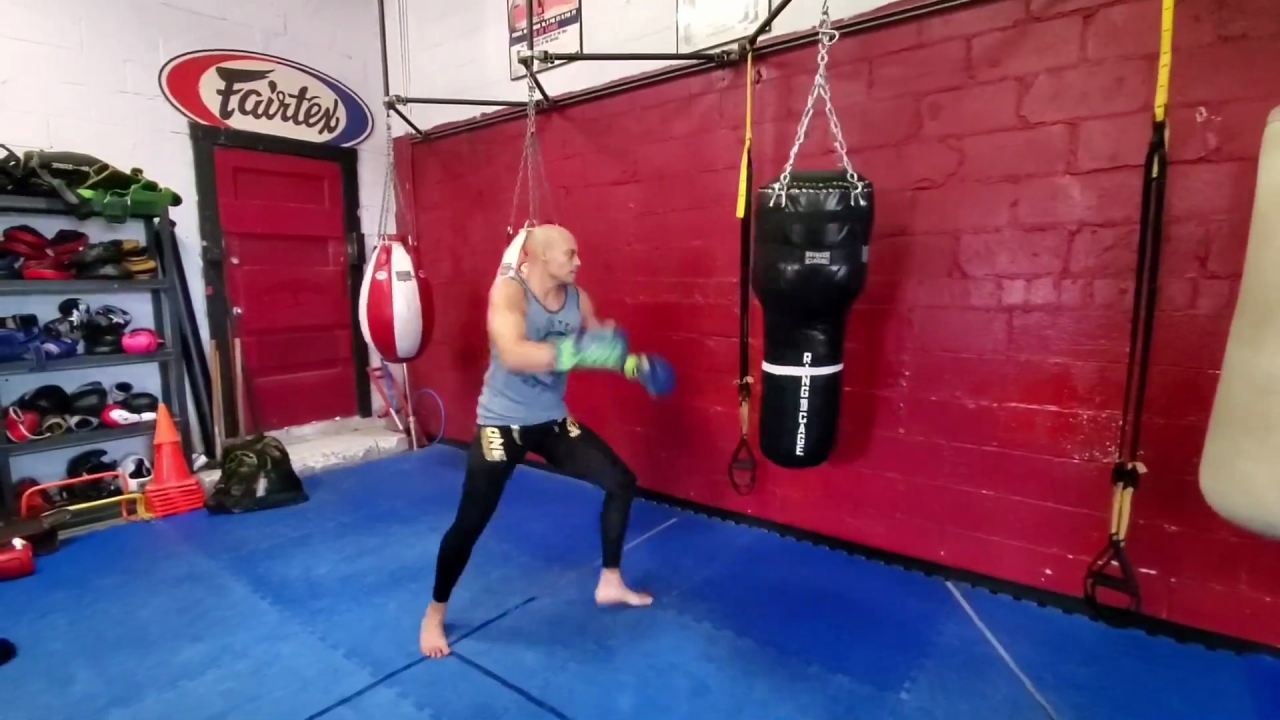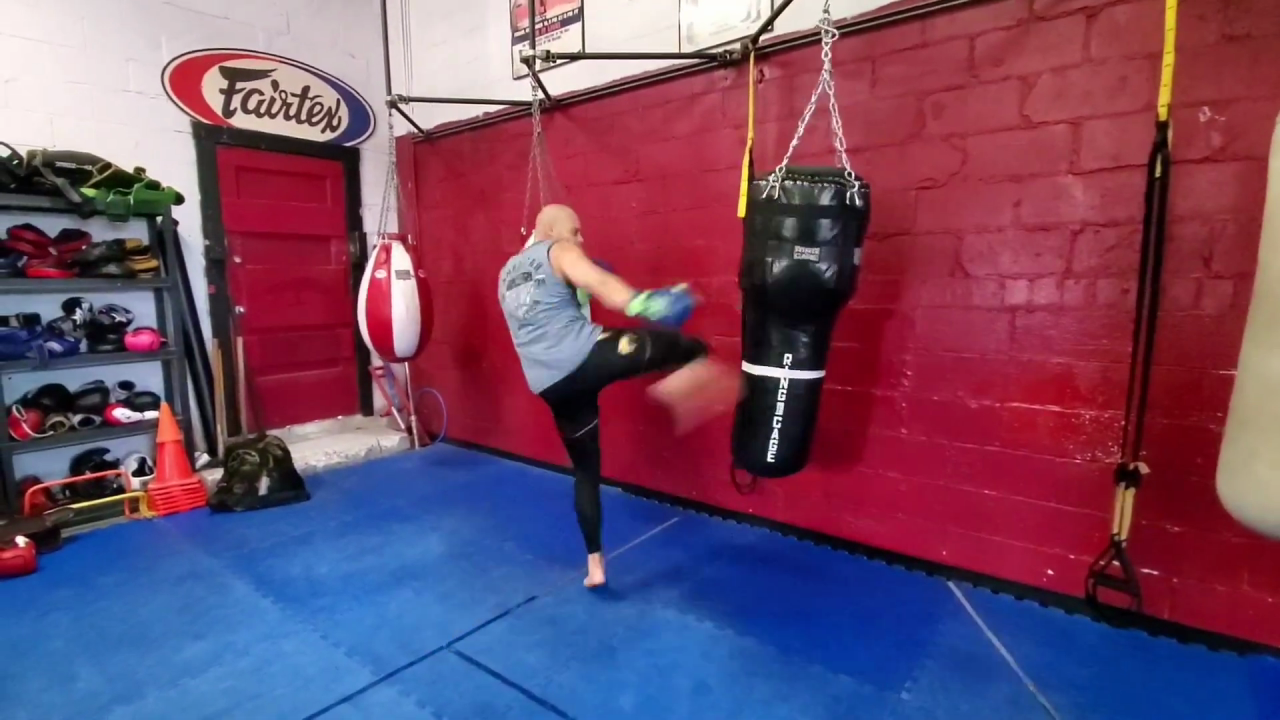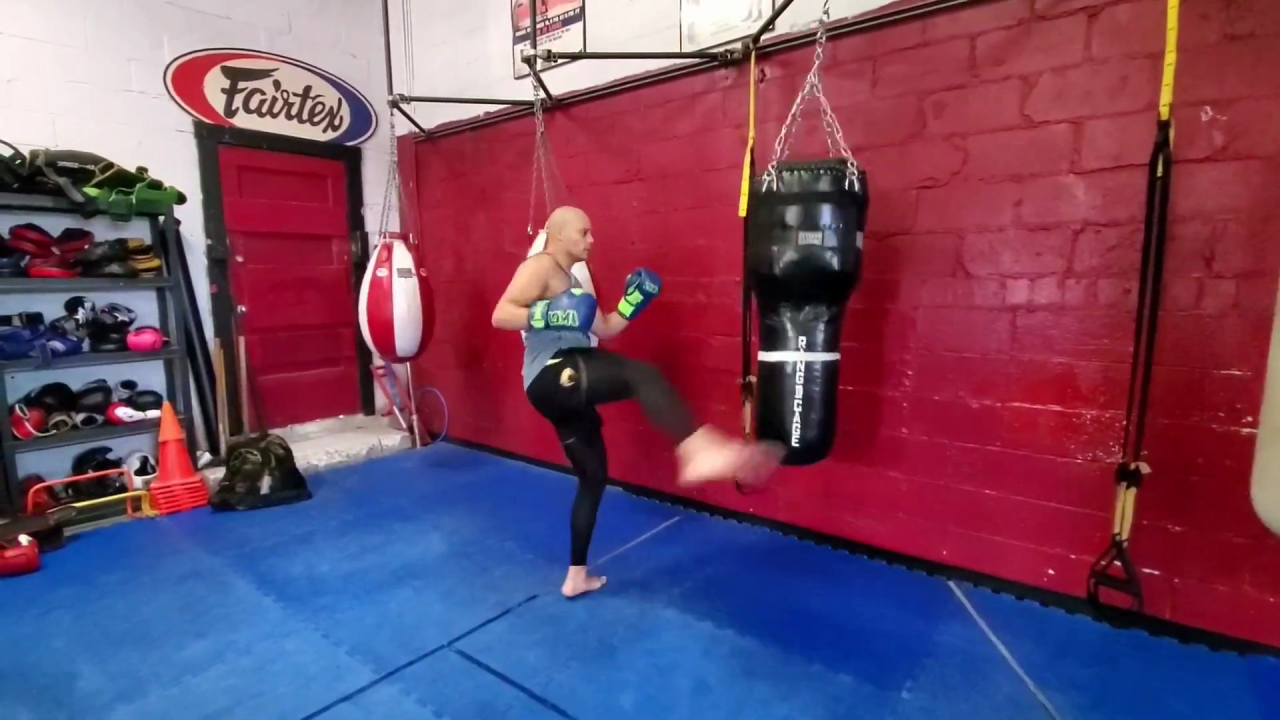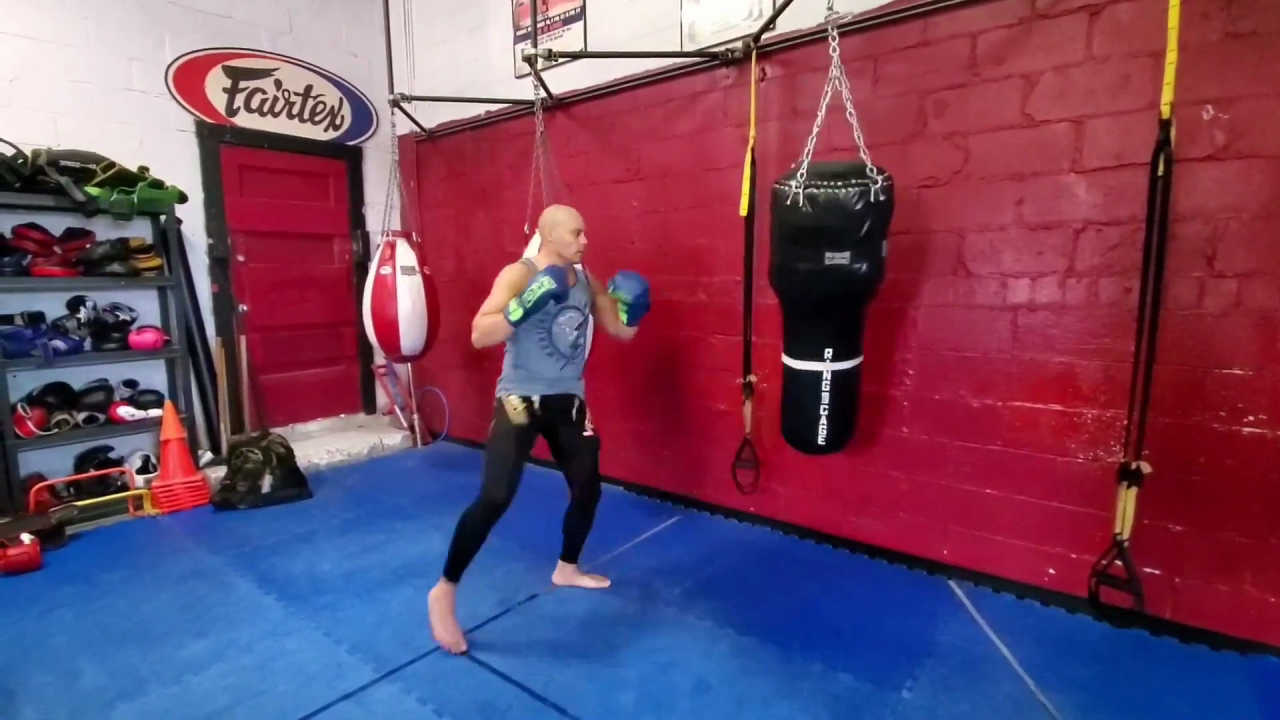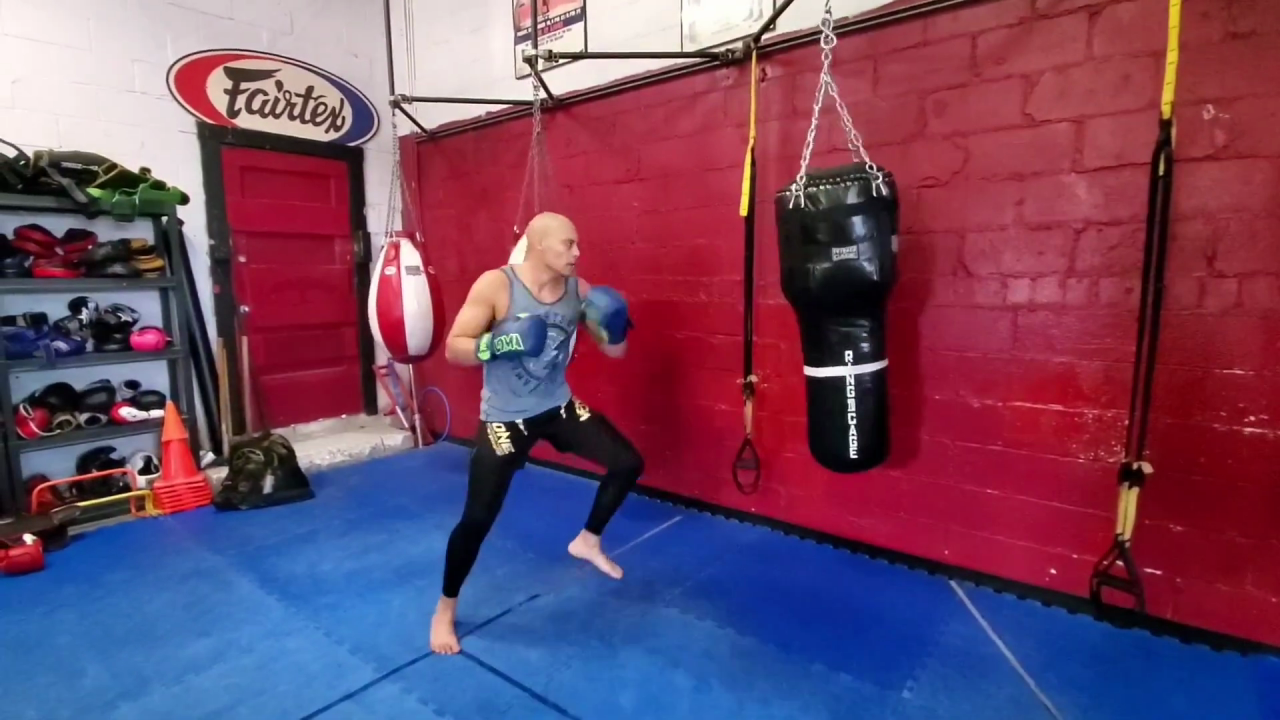
dt=0.3s
person 1, frame 1
left shoulder: (577, 298)
right shoulder: (509, 291)
left elbow: (606, 345)
right elbow: (515, 356)
left wrist: (642, 367)
right wrist: (580, 352)
left hip: (553, 421)
right hip: (502, 425)
left knee: (621, 483)
right knee: (470, 524)
left ankle: (611, 582)
right ankle: (435, 613)
person 1, frame 2
left shoulder: (512, 269)
right shoulder: (560, 251)
right elbow: (604, 287)
right wrist: (651, 303)
left hip: (552, 383)
right hip: (583, 359)
left knee: (587, 468)
right knee: (676, 335)
left ankle: (594, 564)
right ankle: (680, 380)
person 1, frame 3
left shoulder: (566, 277)
right shoulder: (541, 267)
left elbow: (603, 328)
right elbow: (500, 315)
left wrist: (635, 300)
right wrist: (549, 315)
left hip: (560, 387)
right hip: (555, 375)
left knee: (594, 476)
right knee: (643, 374)
left ankle: (578, 574)
right ankle: (698, 450)
person 1, frame 4
left shoulder: (584, 282)
right shoulder: (518, 275)
left elbow: (624, 331)
right elbow: (479, 335)
left wrist: (631, 305)
right wrist: (526, 303)
left hip: (569, 402)
right hip: (521, 399)
left knee: (587, 491)
right knee: (497, 495)
left ankle: (566, 569)
right ankle: (444, 590)
person 1, frame 5
left shoulder: (579, 290)
right shoulder: (495, 285)
left elbow: (614, 348)
right elbow: (453, 350)
left wrist: (614, 322)
right wrist: (497, 344)
left hip: (559, 408)
right hip: (506, 419)
left knee: (628, 463)
right knee: (478, 518)
left ankle: (588, 540)
right ankle: (445, 609)
